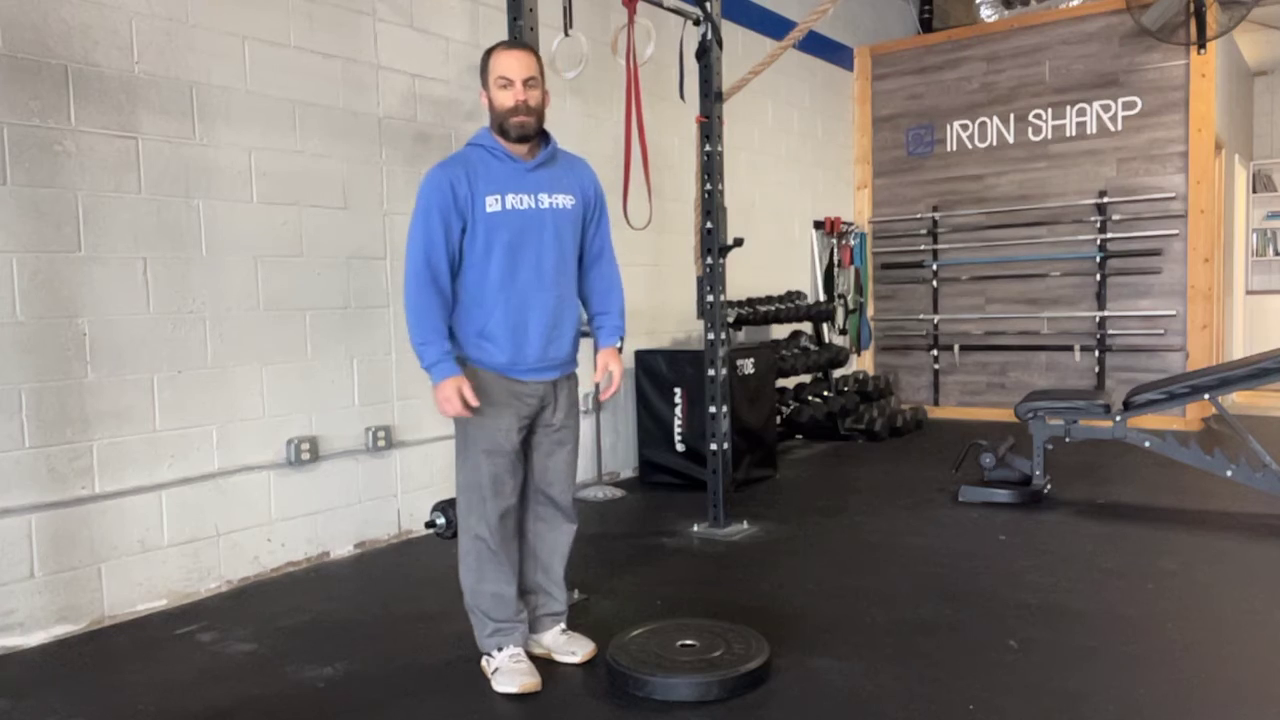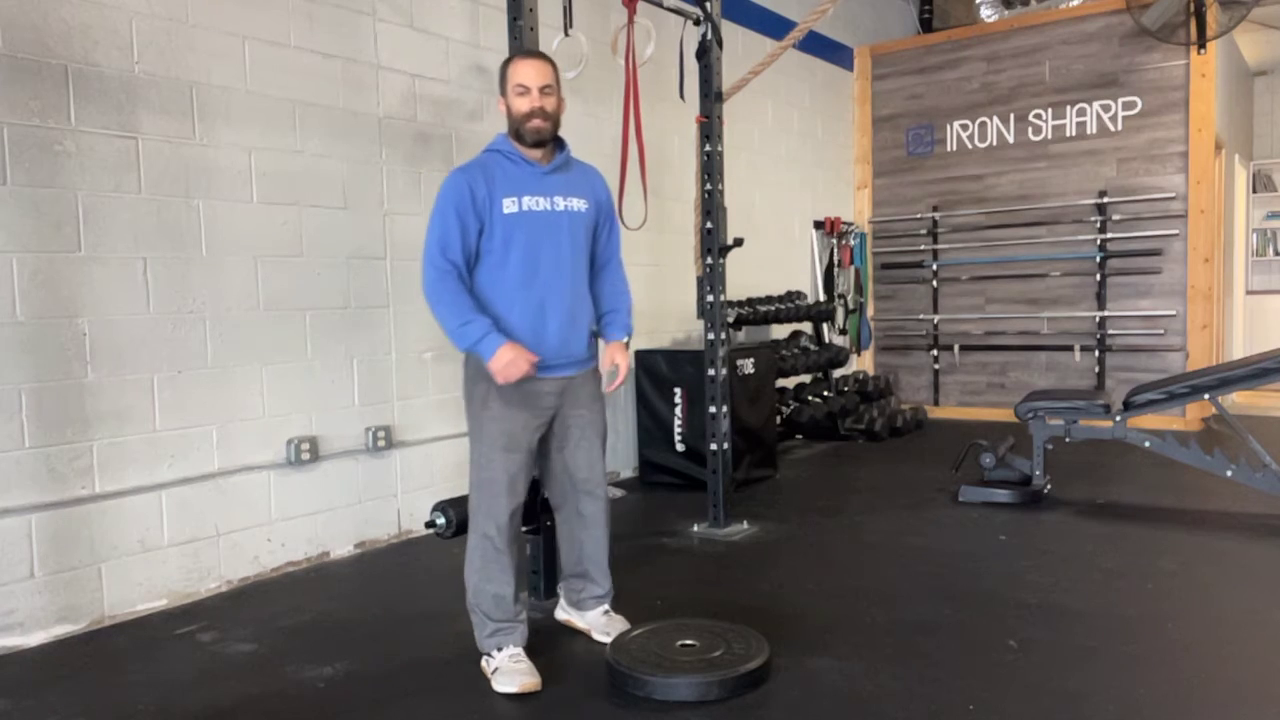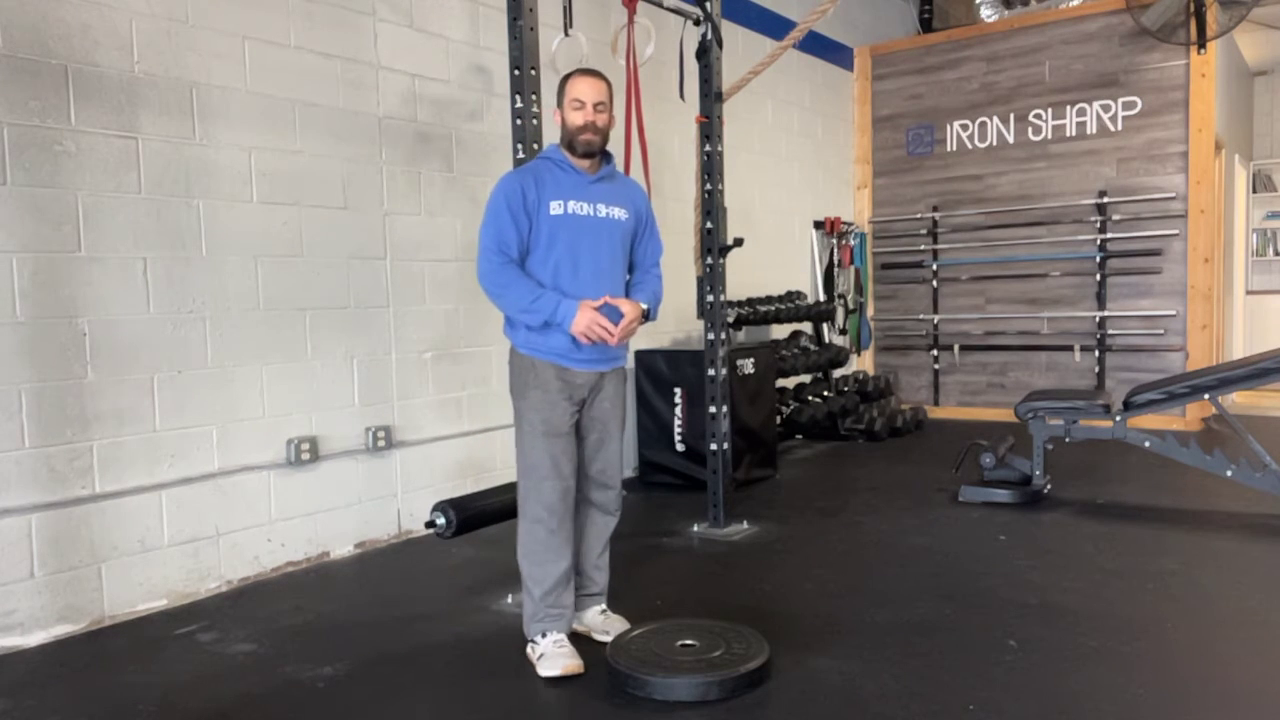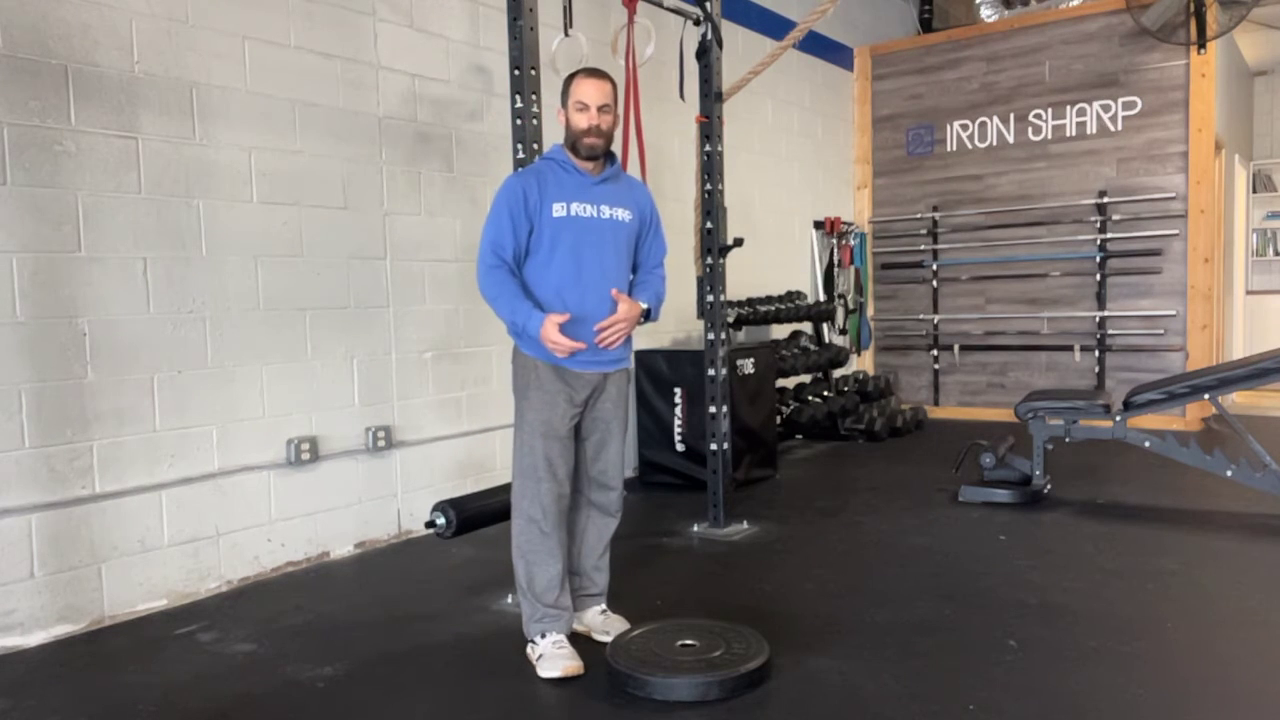
dt=0.7s
person 1, frame 1
left shoulder: (577, 176)
right shoulder: (453, 178)
left elbow: (598, 263)
right elbow: (425, 278)
left wrist: (608, 338)
right wrist: (441, 366)
left hip: (559, 376)
right hip: (488, 378)
left knee: (553, 506)
right knee: (490, 513)
left ankle: (547, 624)
right ankle: (500, 643)
person 1, frame 2
left shoulder: (589, 182)
right shoulder: (472, 182)
left elbow: (607, 267)
right elbow: (442, 274)
left wrist: (616, 333)
right wrist: (489, 344)
left hip: (579, 373)
right hip: (508, 376)
left knee: (587, 495)
right knee: (497, 510)
left ankle: (586, 600)
right ankle: (501, 643)
person 1, frame 3
left shoulder: (631, 196)
right shoulder: (523, 185)
left elbow: (648, 268)
right elbow: (495, 268)
left wrist: (640, 306)
right wrist: (566, 311)
left hip: (608, 368)
right hip: (544, 364)
left knee: (601, 491)
right knee: (548, 495)
left ankle: (589, 604)
right ankle: (547, 628)
person 1, frame 4
left shoulder: (635, 195)
right shoulder: (527, 186)
left elbow: (653, 268)
right elbow: (494, 267)
left wrist: (640, 305)
right wrist: (534, 322)
left hip: (613, 367)
right hip: (548, 367)
left knee: (602, 492)
right knee: (544, 495)
left ankle: (589, 603)
right ankle: (546, 628)
